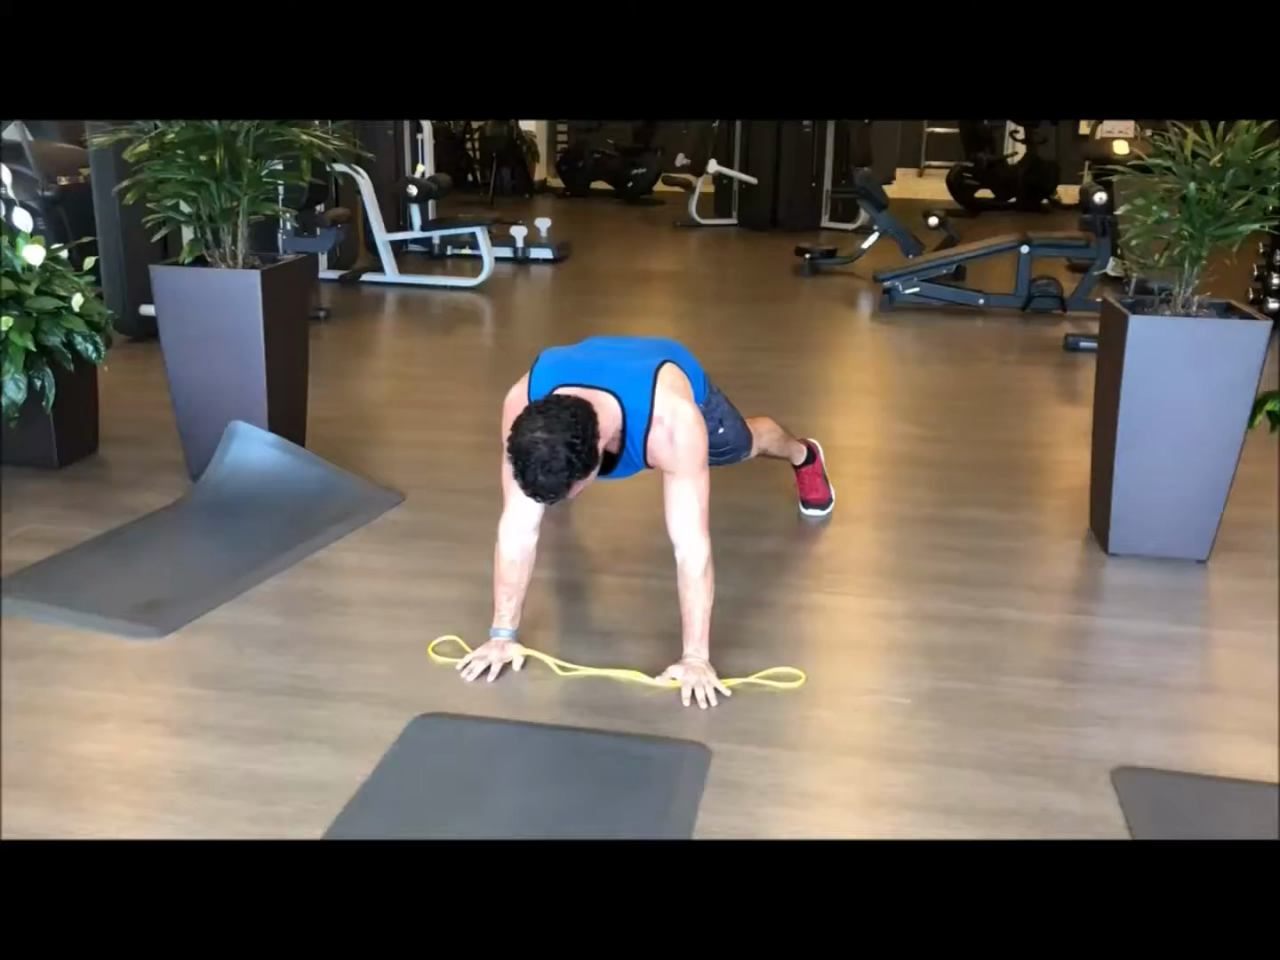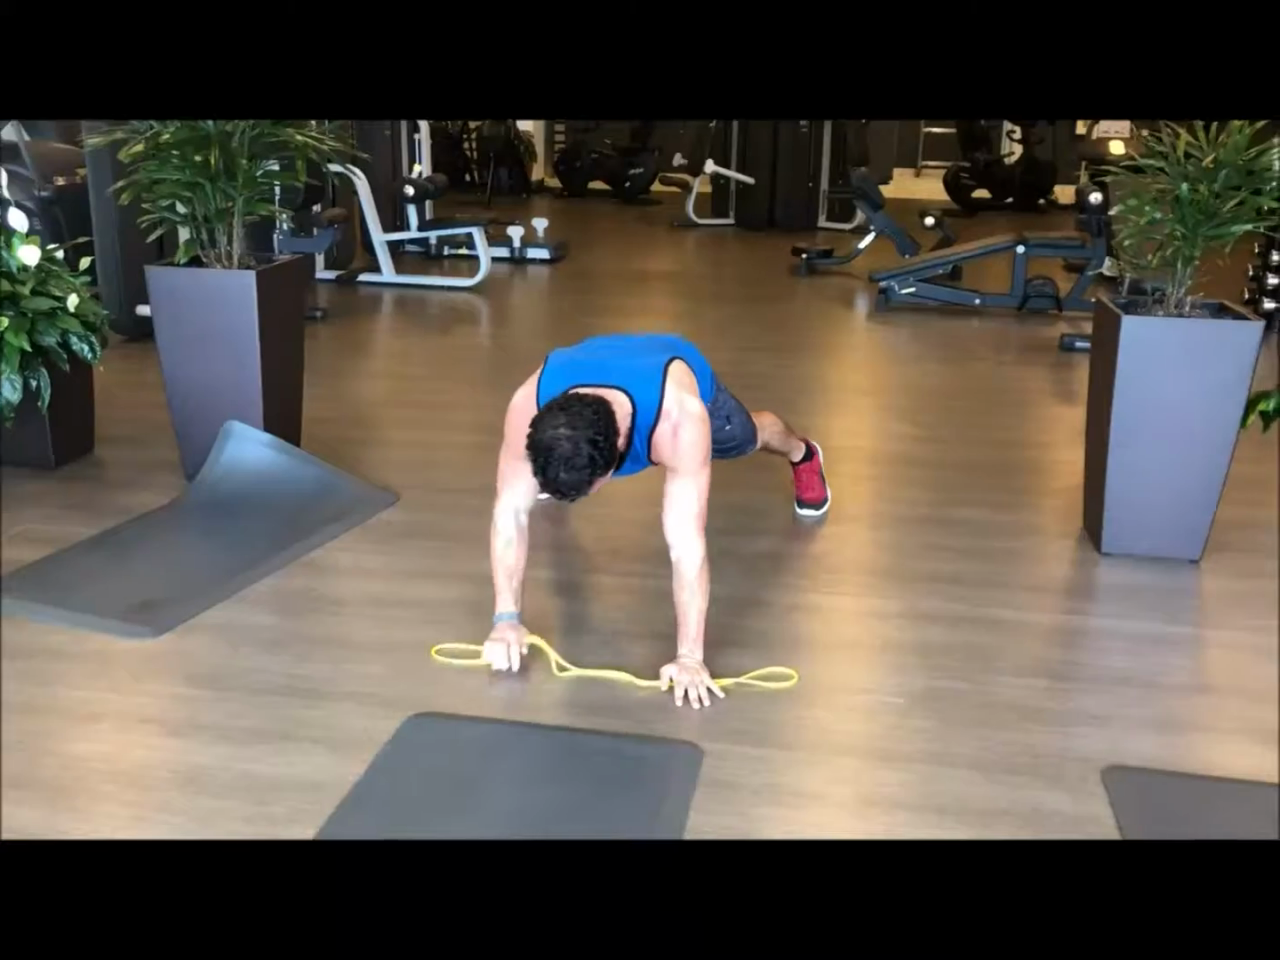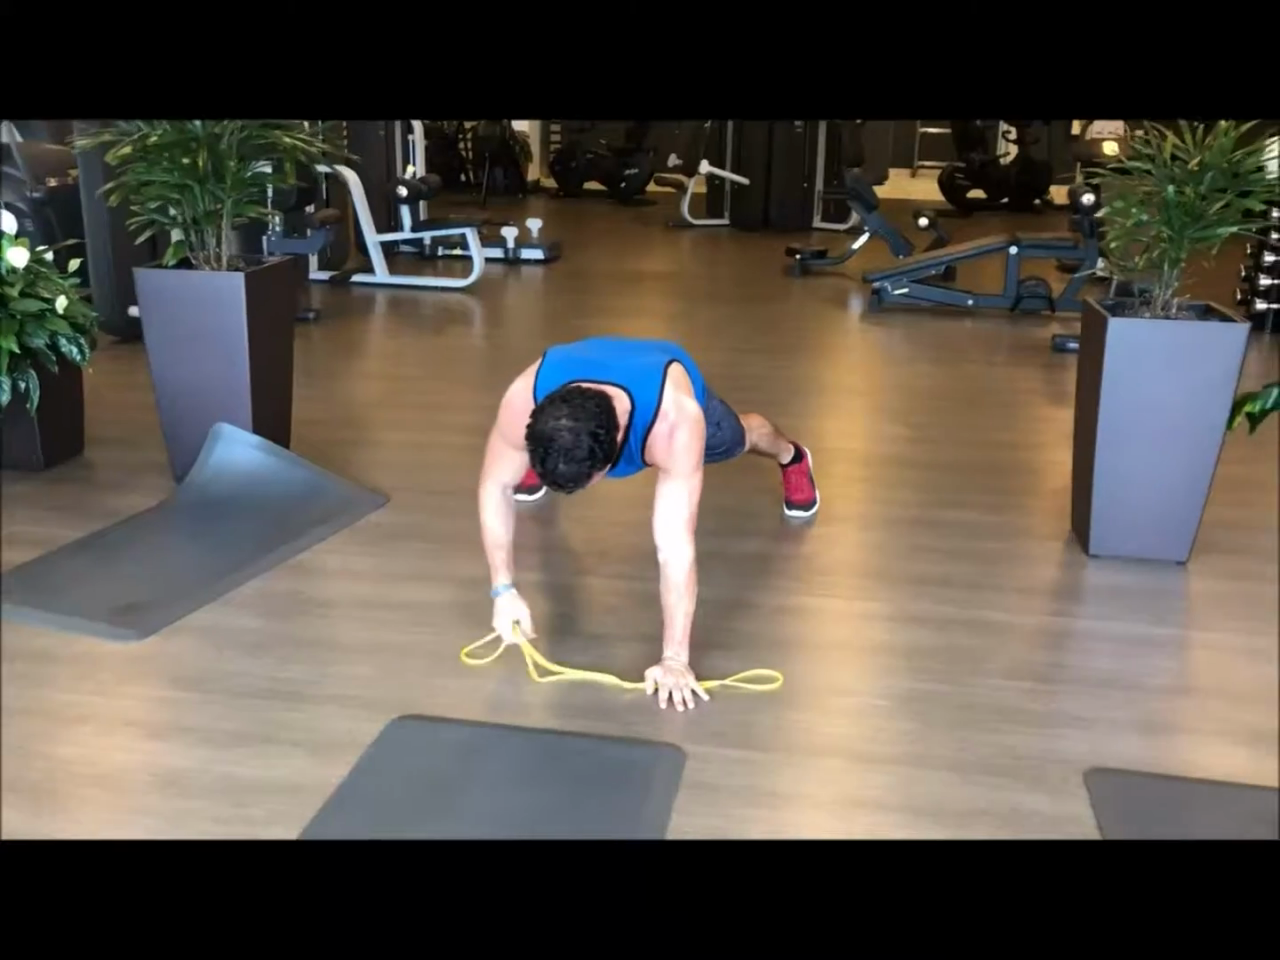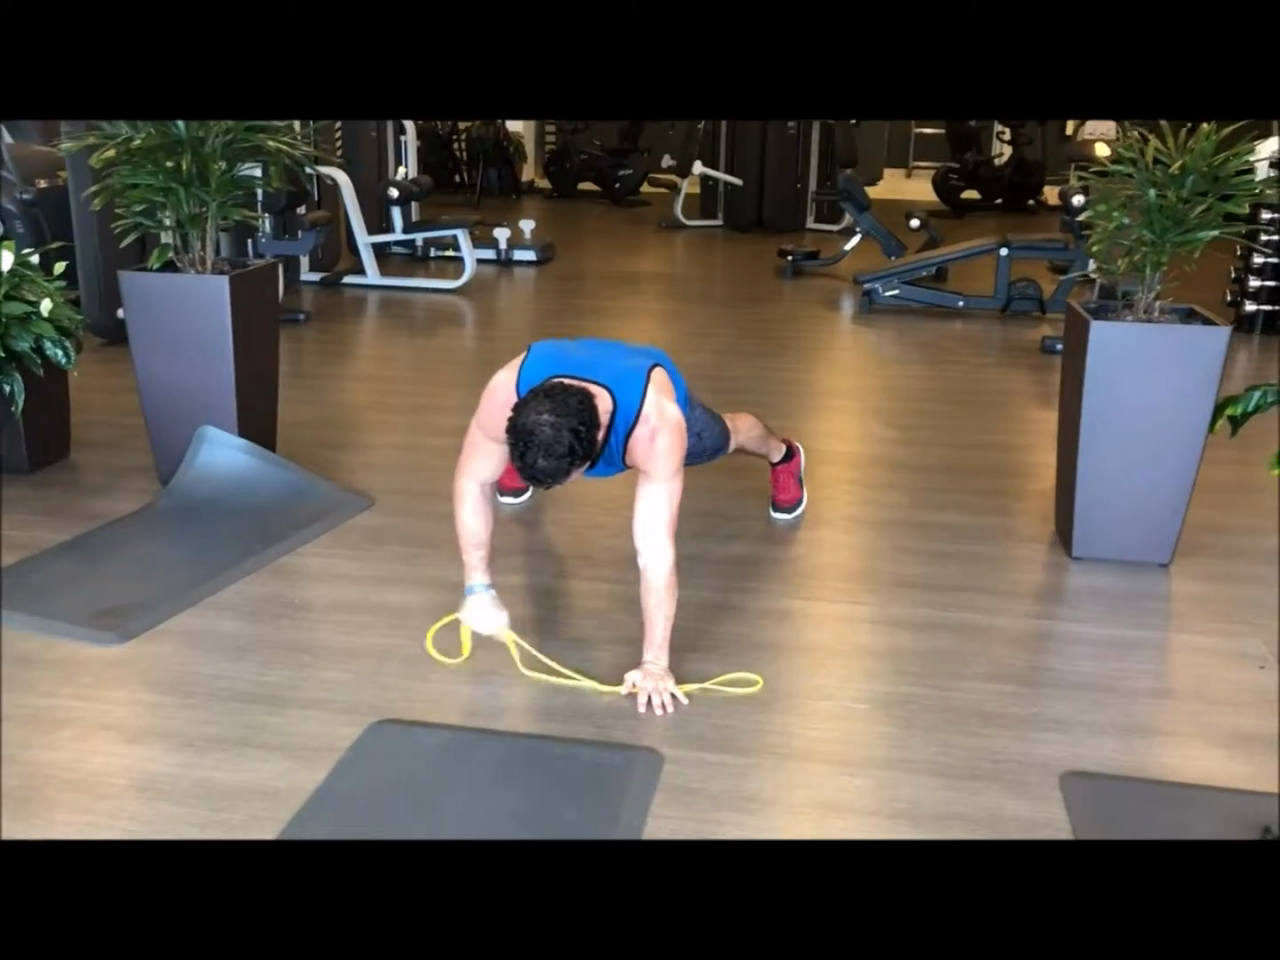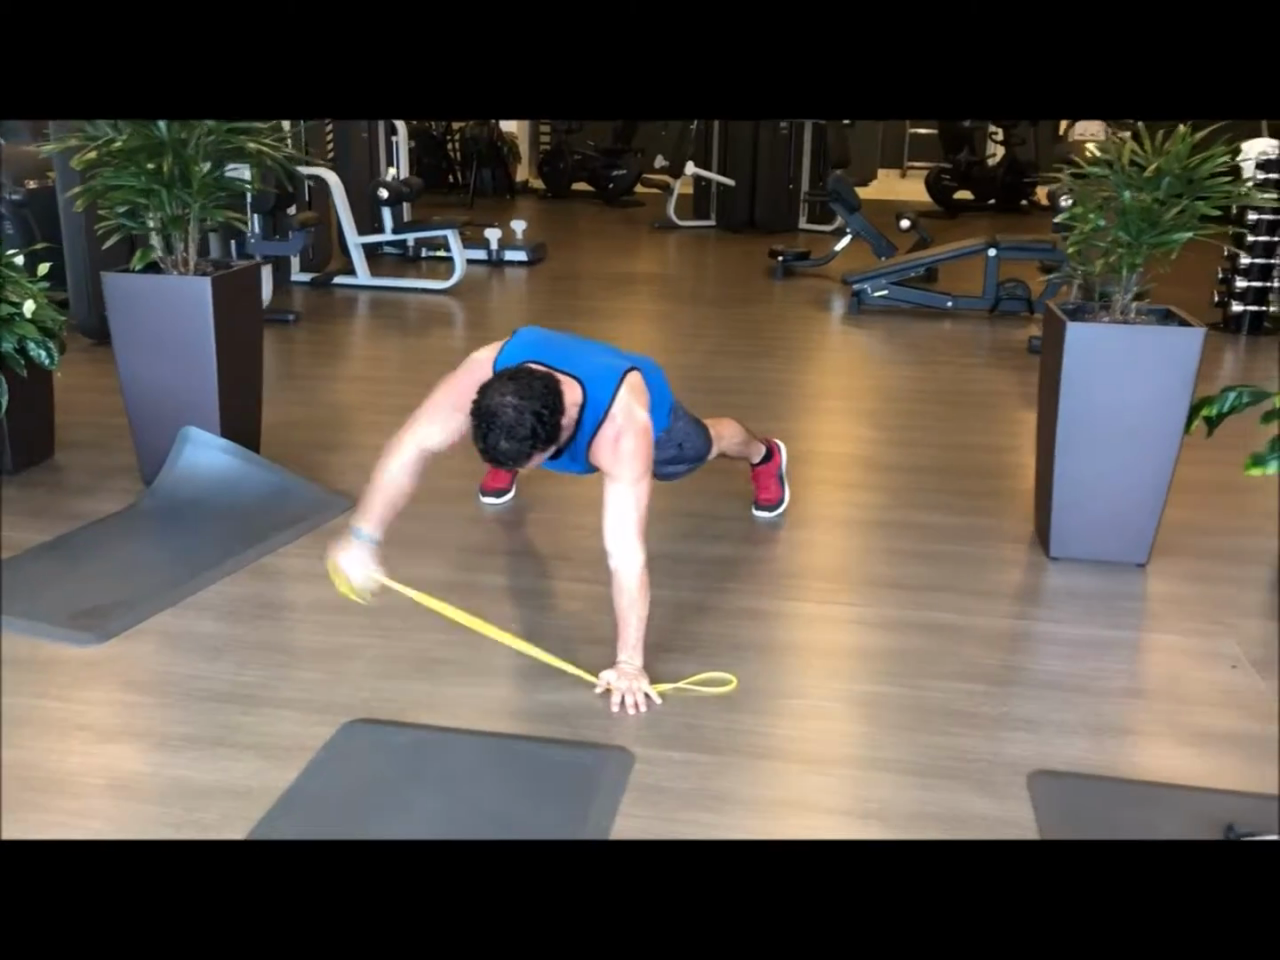
dt=0.2s
person 1, frame 1
left shoulder: (672, 424)
right shoulder: (523, 406)
left elbow: (691, 545)
right elbow: (518, 528)
left wrist: (695, 657)
right wrist: (502, 634)
left hip: (684, 382)
left knee: (745, 444)
left ankle: (803, 455)
person 1, frame 2
left shoulder: (680, 421)
right shoulder: (529, 407)
left elbow: (686, 545)
right elbow: (511, 511)
left wrist: (689, 657)
right wrist: (506, 617)
left hip: (687, 375)
left knee: (747, 437)
left ankle: (801, 453)
person 1, frame 3
left shoulder: (676, 422)
right shoulder: (525, 399)
left elbow: (674, 547)
right elbow: (494, 487)
left wrist: (674, 659)
right wrist: (503, 589)
left hip: (673, 383)
right hip: (584, 372)
left knee: (737, 440)
right knee: (527, 476)
left ankle: (790, 455)
right ankle: (536, 468)
person 1, frame 4
left shoulder: (657, 426)
right shoulder: (509, 394)
left elbow: (654, 550)
right elbow: (473, 482)
left wrist: (655, 664)
right wrist: (478, 587)
left hip: (646, 404)
left knee: (726, 441)
right knee: (535, 472)
left ankle: (782, 455)
right ankle: (522, 472)
person 1, frame 5
left shoulder: (623, 431)
right shoulder: (492, 370)
left elbow: (625, 553)
right elbow: (413, 445)
left wrist: (629, 665)
right wrist: (362, 538)
left hip: (646, 407)
left knee: (711, 442)
right knee: (516, 456)
left ankle: (763, 453)
right ankle: (508, 467)
